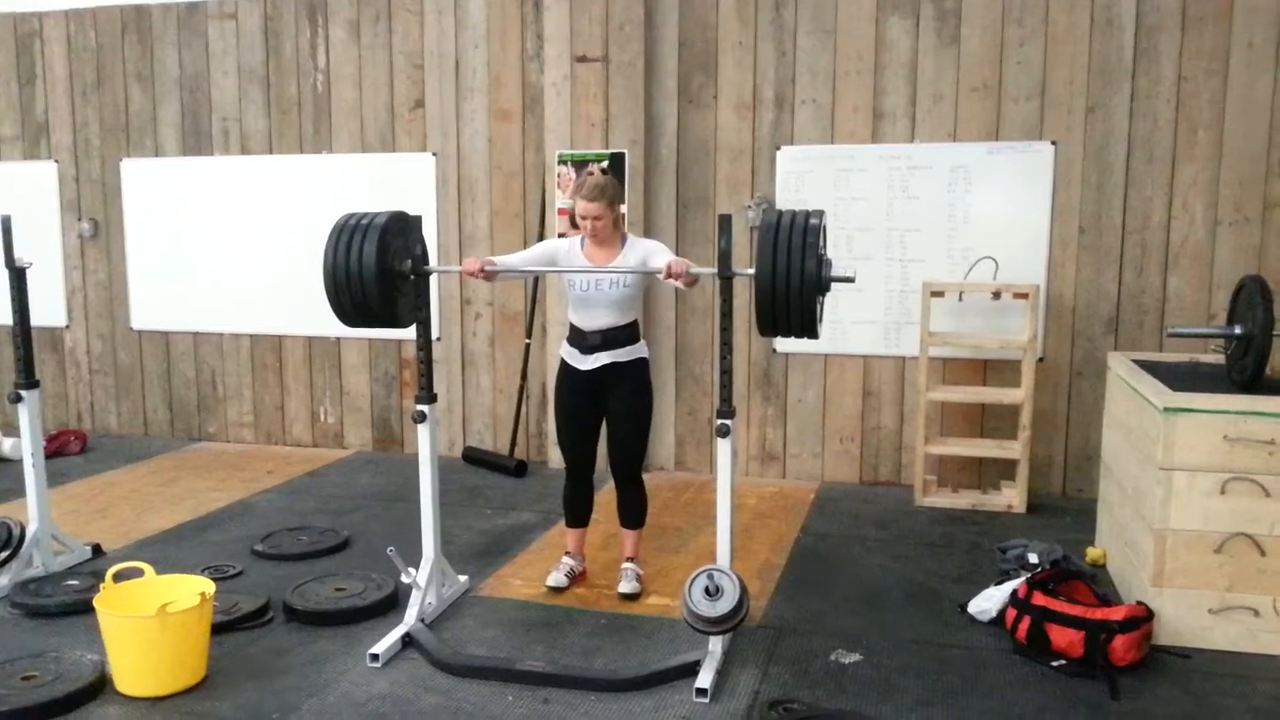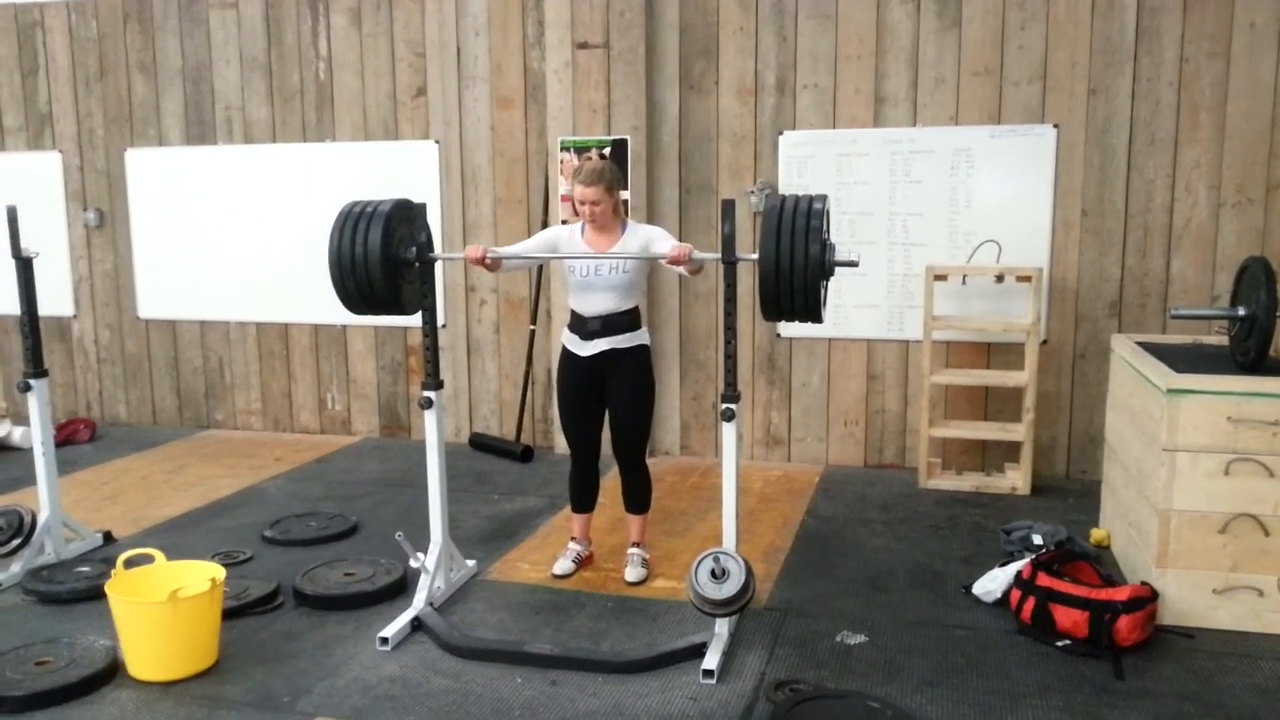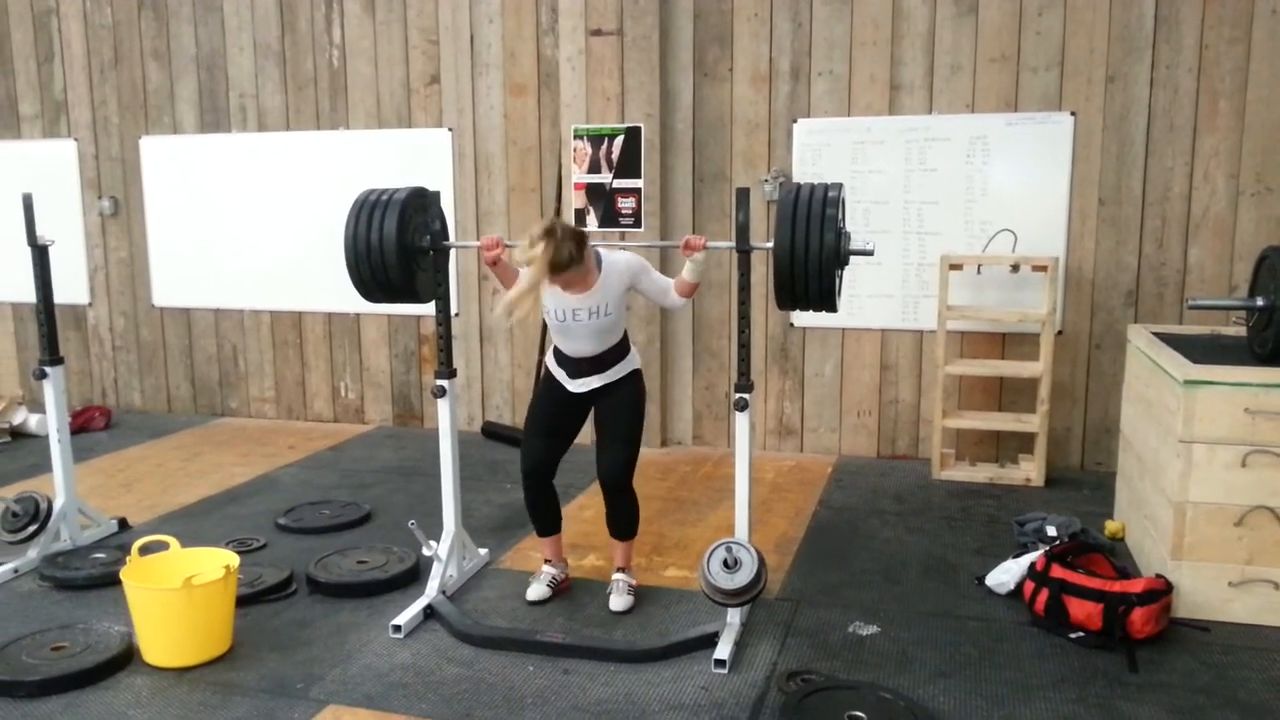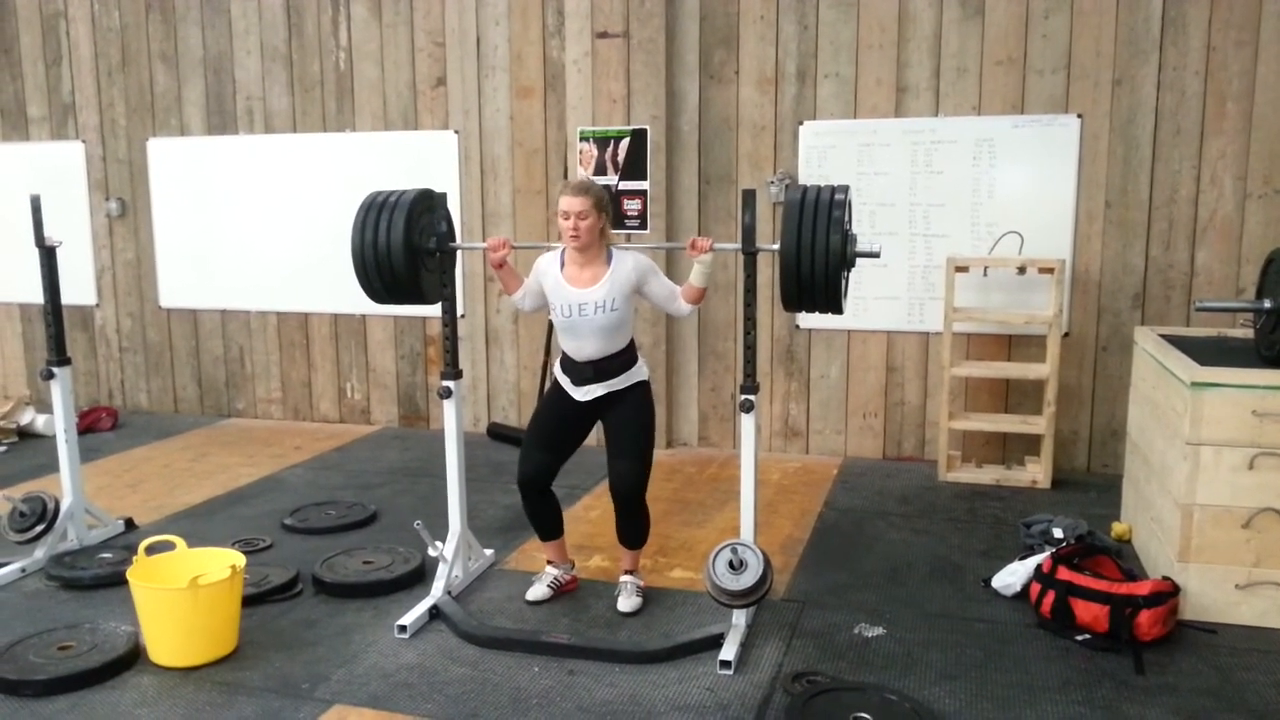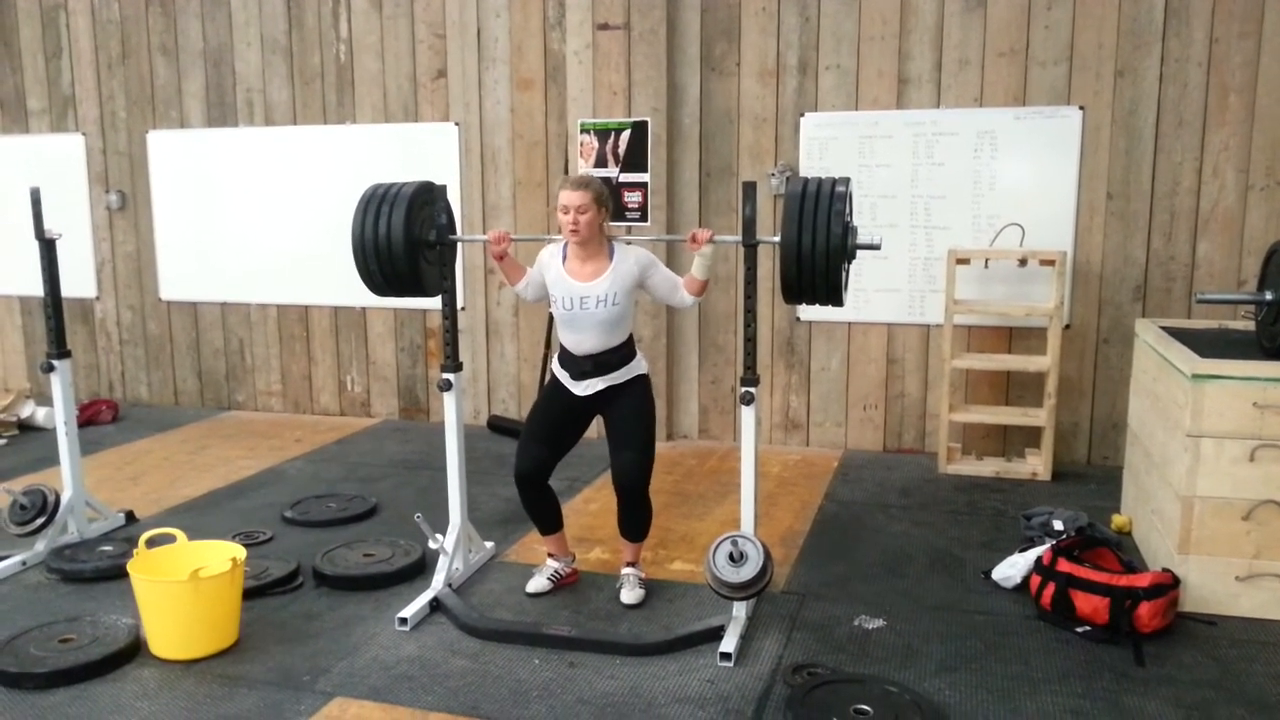
dt=1s
person 1, frame 1
left shoulder: (643, 250)
right shoulder: (562, 249)
left elbow: (682, 276)
right elbow: (508, 264)
left wrist: (683, 271)
right wrist: (481, 266)
left hip: (626, 368)
right hip: (576, 367)
left knee: (626, 469)
right knee: (577, 468)
left ankle: (630, 563)
right ankle: (572, 557)
person 1, frame 2
left shoulder: (644, 236)
right shoulder: (562, 237)
left elbow: (687, 263)
right elbow: (510, 257)
left wrist: (687, 257)
right wrist: (483, 256)
left hip: (627, 353)
right hip: (577, 353)
left knee: (630, 455)
right knee: (582, 453)
left ankle: (637, 548)
right ankle: (579, 544)
person 1, frame 3
left shoulder: (622, 264)
right shoulder: (536, 274)
left elbow: (672, 295)
right elbow: (517, 293)
left wrist: (693, 265)
right wrist: (497, 264)
left hip: (616, 379)
right hip: (561, 377)
left knee: (615, 477)
right knee: (534, 468)
left ankle: (622, 574)
right ankle: (554, 567)
person 1, frame 4
left shoulder: (631, 265)
right shoulder: (547, 265)
left elbow: (681, 304)
right elbow: (526, 301)
left wrist: (702, 267)
right wrist: (500, 266)
left hip: (624, 387)
right hip: (569, 384)
left knee: (627, 488)
right knee: (531, 476)
left ankle: (630, 576)
right ankle: (559, 568)
person 1, frame 5
left shoulder: (633, 261)
right shoulder: (549, 258)
left elbow: (685, 296)
right elbow: (529, 290)
left wrist: (702, 259)
right wrist: (501, 257)
left hip: (623, 381)
right hip: (567, 378)
left knee: (631, 482)
right knee: (527, 472)
left ankle: (631, 569)
right ankle: (559, 561)
